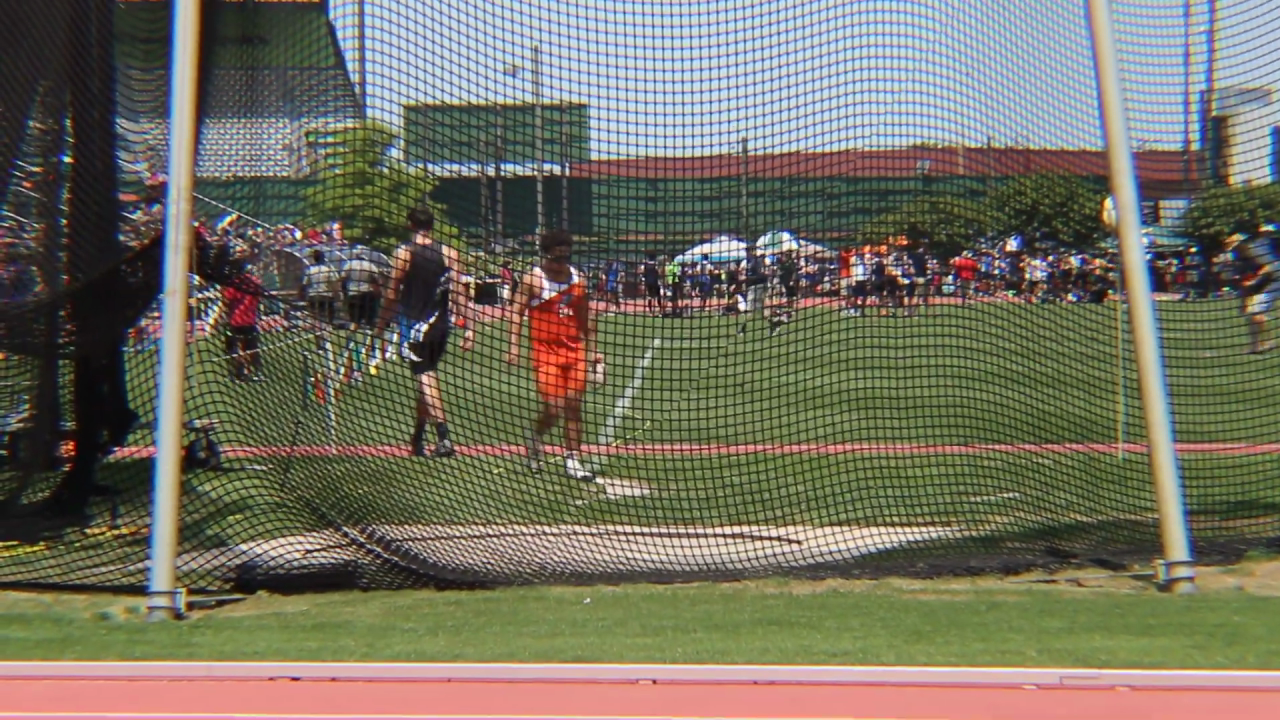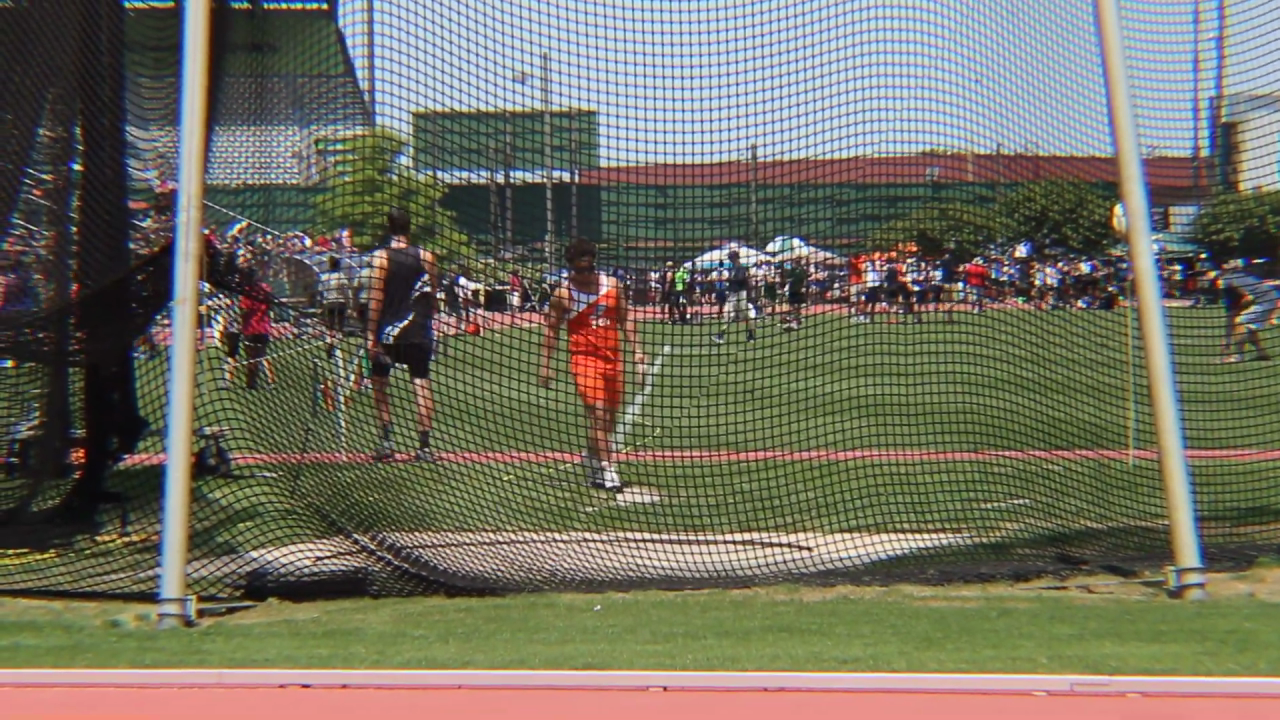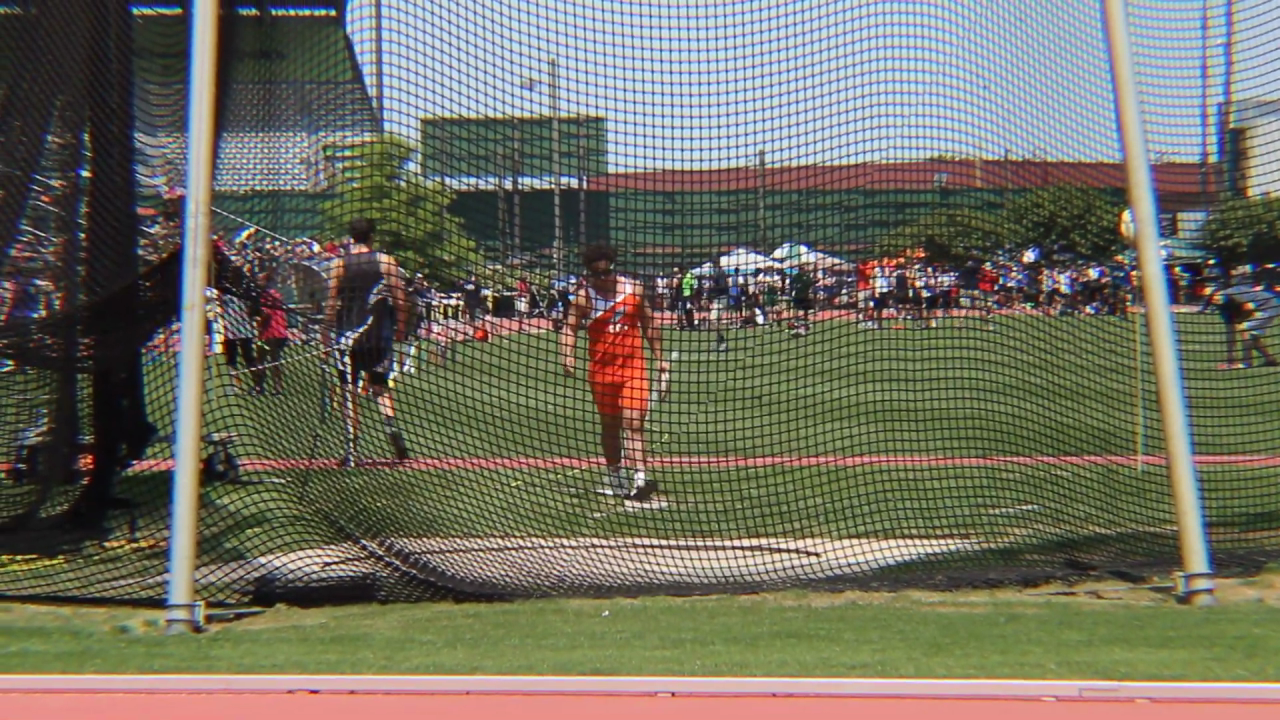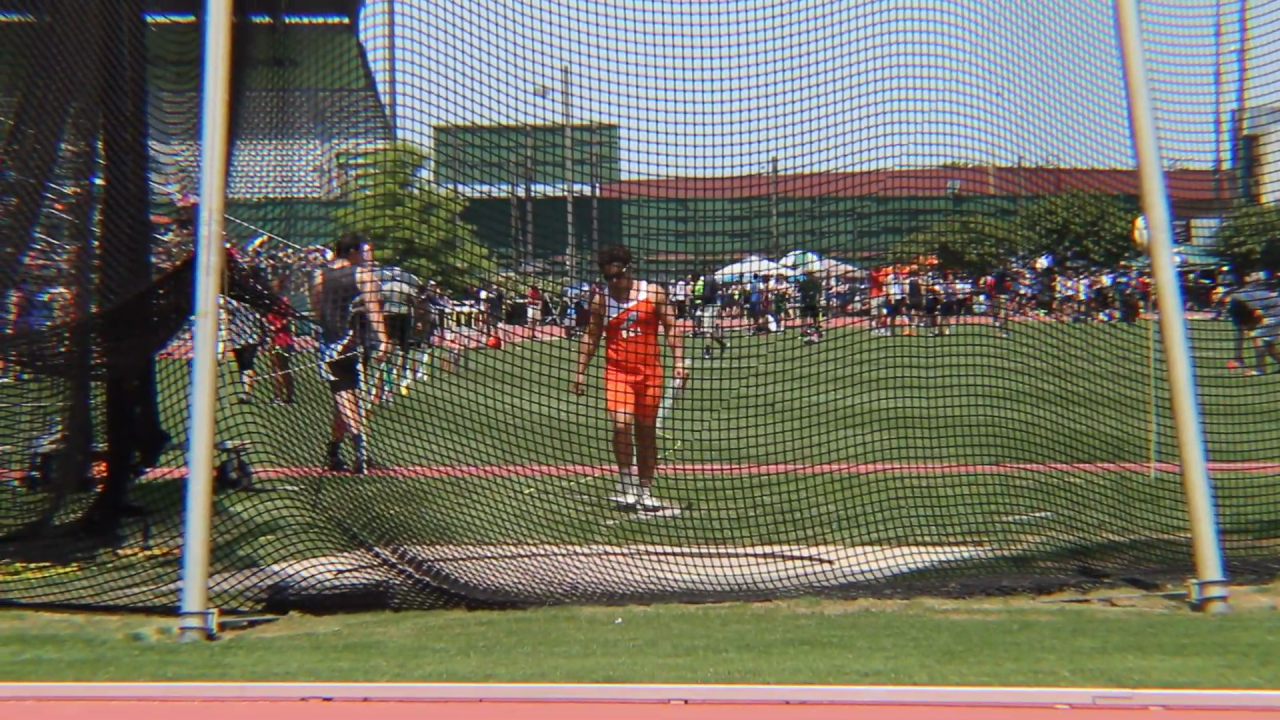
dt=0.4s
person 1, frame 1
left shoulder: (578, 278)
right shoulder: (534, 278)
left elbow: (585, 315)
right elbow: (518, 313)
left wrist: (593, 347)
right wrist: (514, 346)
left hip: (575, 350)
right hip: (545, 349)
left knee: (575, 406)
right knee: (553, 407)
left ankle: (573, 460)
right ankle: (536, 439)
person 1, frame 2
left shoulder: (612, 284)
right shoulder: (563, 293)
left elbow: (625, 319)
right elbow: (551, 328)
left wrist: (637, 349)
right wrist: (546, 363)
left hip: (613, 359)
right hip: (585, 361)
left knee: (609, 418)
right knee: (598, 415)
left ankle: (592, 456)
right ankle: (607, 472)
person 1, frame 3
left shoulder: (634, 289)
right shoulder: (583, 298)
left elbow: (648, 324)
right elbow: (570, 329)
left wrist: (659, 357)
right wrist: (568, 355)
left hip: (633, 366)
right hip: (601, 369)
left knee: (634, 422)
right knee: (610, 425)
left ankle: (640, 477)
right ankle: (615, 475)
person 1, frame 4
left shoulder: (654, 292)
right shoulder: (600, 300)
left elbow: (671, 328)
right elbow: (592, 337)
left wrist: (679, 361)
right wrist: (580, 371)
left hip: (650, 372)
right hip: (617, 374)
left knee: (646, 432)
right knee: (621, 427)
left ankle: (645, 488)
right ankle: (628, 486)
person 2, frame 1
left shoulder: (404, 253)
right shoulder: (449, 253)
left elbow: (392, 294)
right elbow: (459, 293)
left wrist: (383, 321)
right wrist: (469, 328)
left hip: (413, 328)
right hip: (439, 328)
left knee: (427, 382)
right knee: (427, 380)
left ankle: (443, 438)
right ankle: (417, 439)
person 2, frame 2
left shoulder: (381, 256)
right shoulder: (425, 255)
left elbow: (375, 300)
right elbow: (432, 294)
left wrist: (370, 334)
left hip: (388, 332)
right hip: (419, 332)
left knee: (380, 385)
right knee: (421, 385)
left ankle: (386, 439)
right ankle: (425, 447)
person 2, frame 3
left shoulder: (339, 264)
right shoulder: (386, 260)
left elbow: (331, 304)
right elbow: (399, 300)
left wrist: (326, 337)
right wrist: (400, 329)
left hip: (348, 338)
right hip: (379, 337)
left knee: (351, 391)
right knee: (380, 389)
left ankle: (352, 449)
right ankle: (391, 427)
person 2, frame 4
left shoulder: (320, 277)
right shoulder: (365, 274)
right elbow: (373, 309)
right wrist: (382, 341)
left hip: (332, 348)
right hip: (356, 346)
left knee: (343, 399)
right knee: (348, 397)
left ankle: (358, 444)
right ankle: (334, 452)
